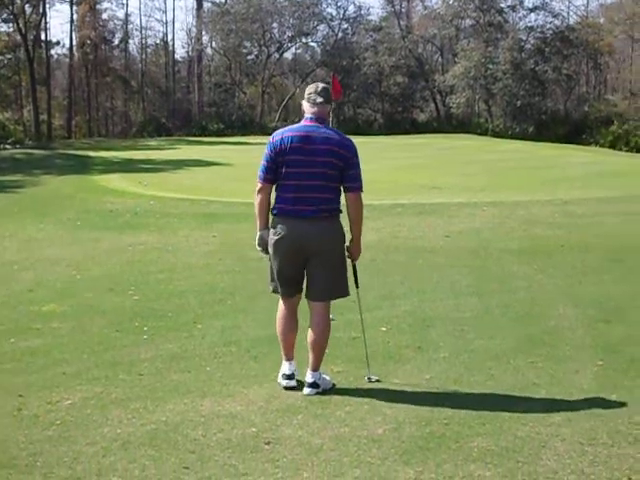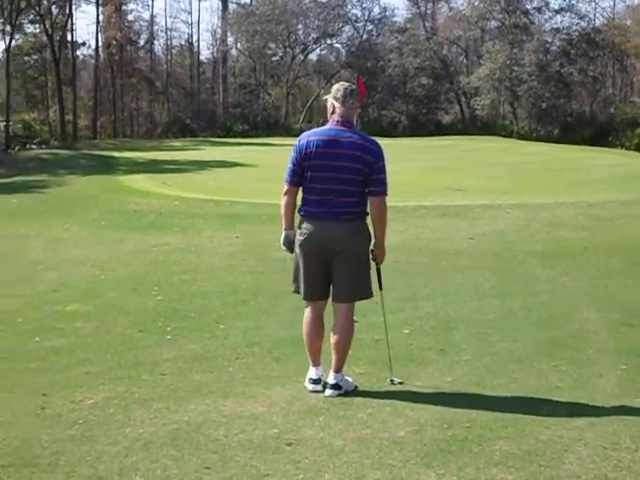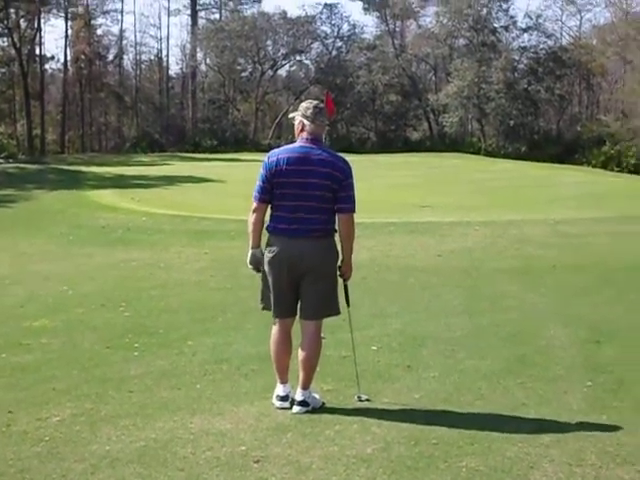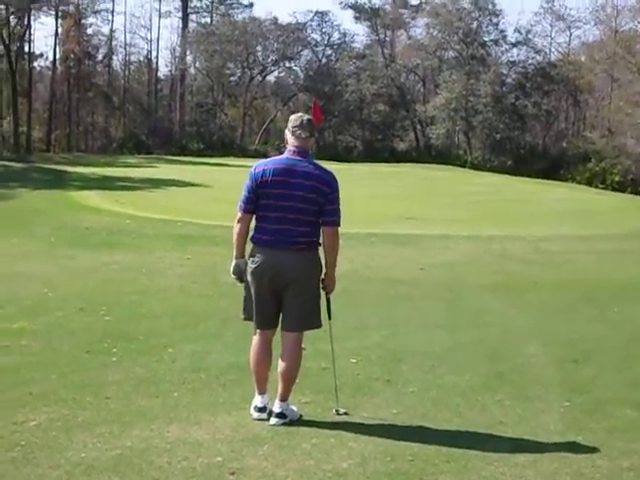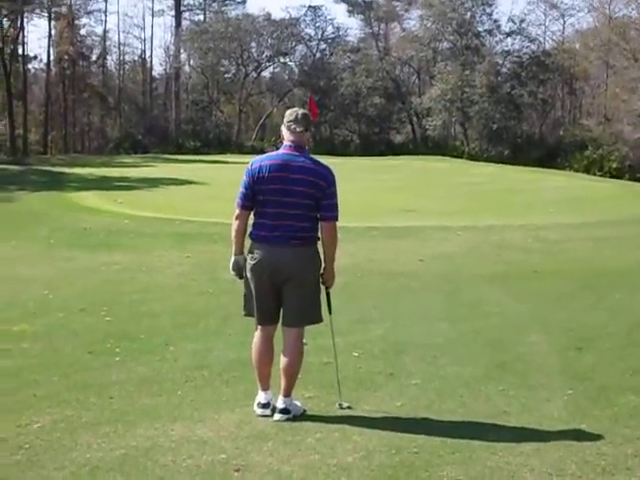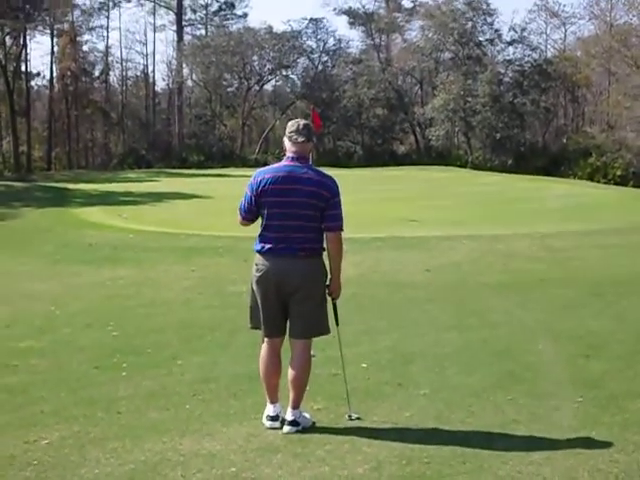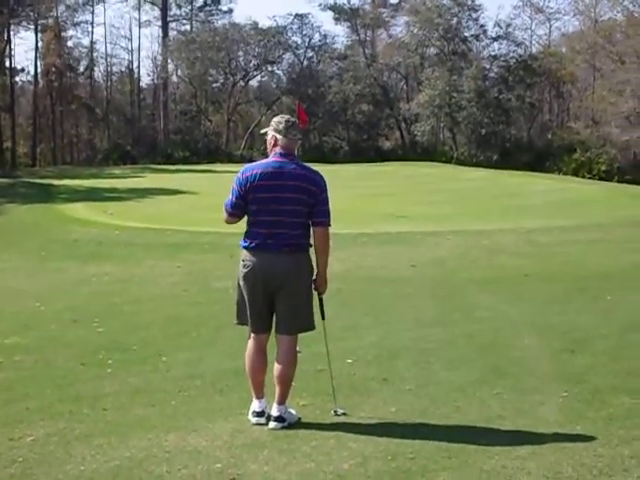
dt=0.7s
person 1, frame 1
left shoulder: (279, 138)
right shoulder: (344, 144)
left elbow: (262, 189)
right elbow: (353, 197)
left wrist: (262, 229)
right wrist: (356, 239)
left hip: (285, 229)
right hip: (325, 231)
left knee: (287, 302)
right knee: (320, 307)
left ankle: (287, 368)
right ankle: (314, 376)
person 1, frame 2
left shoulder: (306, 140)
right shoulder: (371, 148)
left elbow: (289, 191)
right elbow: (377, 202)
left wrist: (288, 229)
right wrist: (379, 242)
left hip: (312, 231)
right hip: (351, 234)
left knee: (313, 306)
right knee: (344, 309)
left ankle: (314, 373)
right ankle: (335, 378)
person 1, frame 3
left shoulder: (275, 158)
right shoulder: (339, 165)
left elbow: (258, 210)
right elbow: (345, 219)
left wrist: (254, 248)
right wrist: (347, 258)
left hip: (280, 248)
right hip: (319, 251)
left knee: (281, 323)
right knee: (312, 325)
left ankle: (282, 390)
right ankle: (303, 395)
person 1, frame 4
left shoulder: (261, 169)
right shoulder: (326, 179)
left elbow: (242, 219)
right elbow: (330, 233)
left wrist: (238, 257)
right wrist: (330, 271)
left hip: (263, 259)
right hip: (302, 263)
left knee: (262, 333)
right knee: (292, 337)
left ankle: (260, 401)
right ankle: (281, 407)
person 1, frame 5
left shoulder: (258, 165)
right shoulder: (322, 173)
left elbow: (240, 216)
right elbow: (328, 227)
left wrist: (237, 254)
right wrist: (329, 266)
left hip: (262, 254)
right hip: (301, 258)
left knee: (263, 329)
right knee: (293, 333)
left ankle: (263, 397)
right ankle: (285, 402)
person 1, frame 6
left shoulder: (261, 177)
right shoulder: (326, 183)
left elbow: (245, 219)
right elbow: (333, 237)
right wrist: (335, 277)
left hip: (268, 266)
right hip: (306, 269)
left knee: (271, 341)
right knee: (301, 344)
left ankle: (272, 410)
right ankle: (294, 414)
person 1, frame 7
left shoulder: (248, 173)
right shoulder: (313, 179)
left elbow: (230, 217)
right elbow: (321, 231)
right wrist: (322, 272)
left hip: (256, 262)
right hip: (294, 264)
left knee: (257, 337)
right knee: (287, 340)
left ankle: (258, 406)
right ankle: (279, 410)
